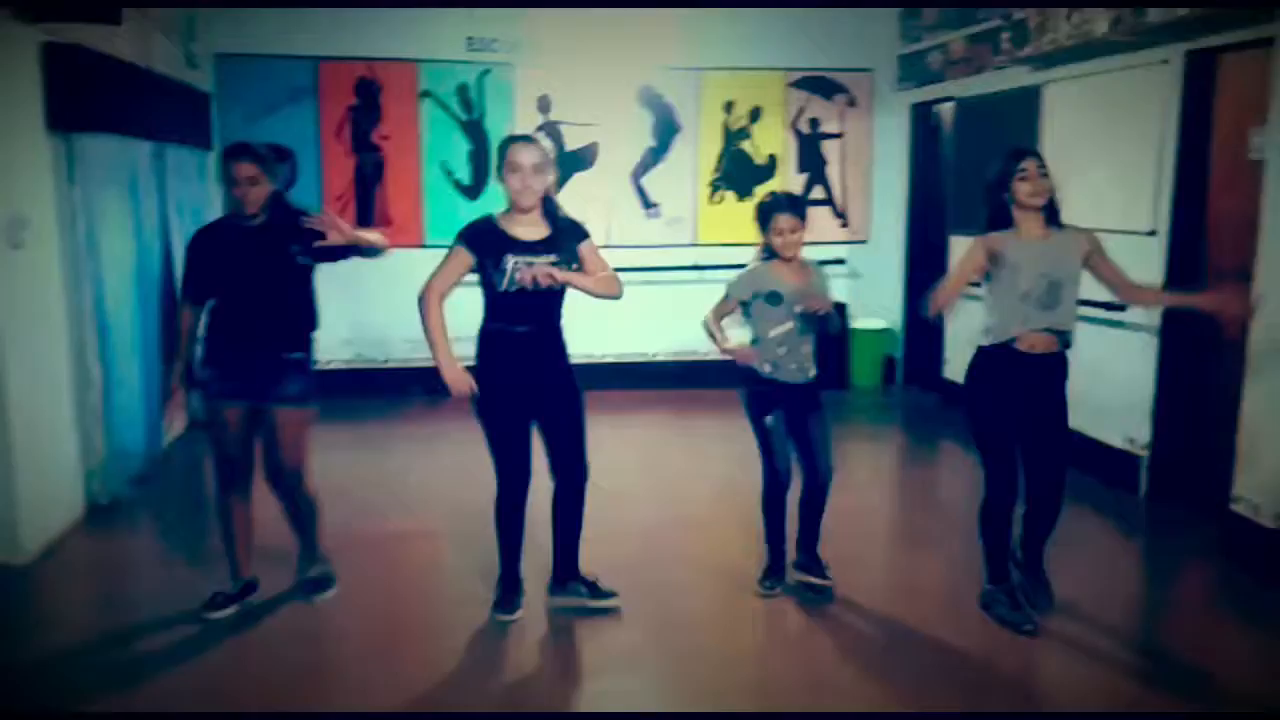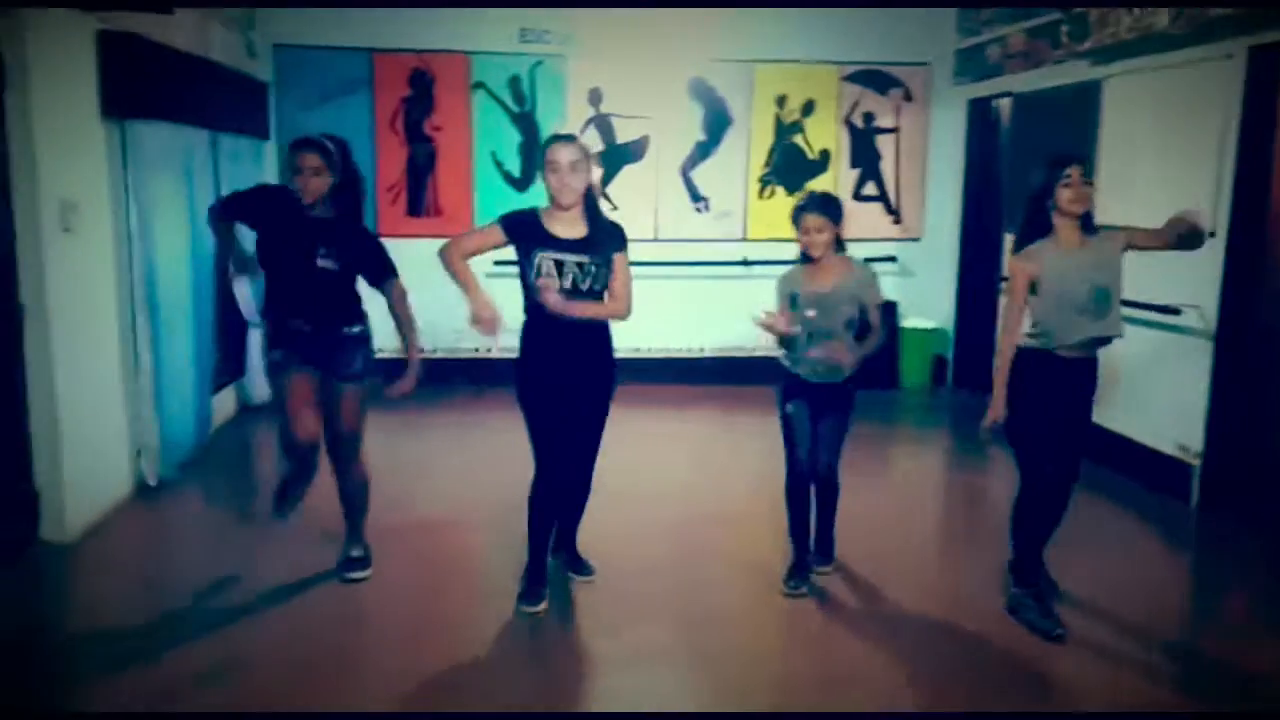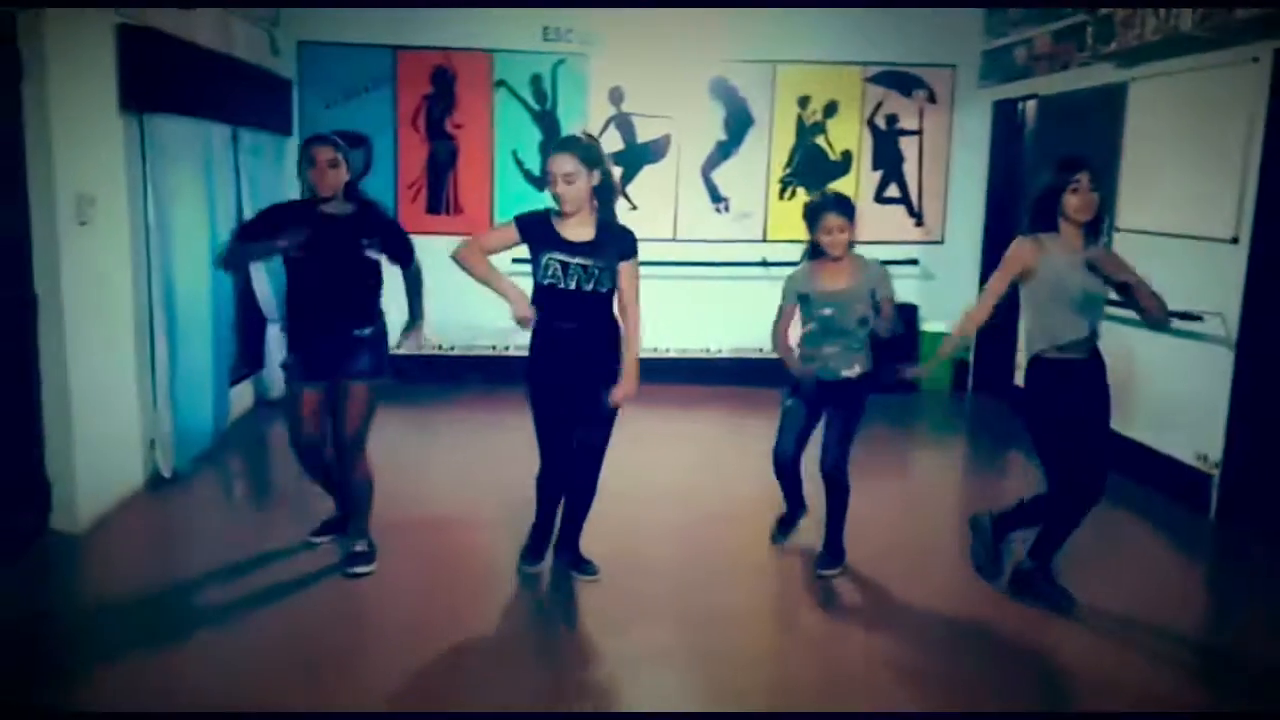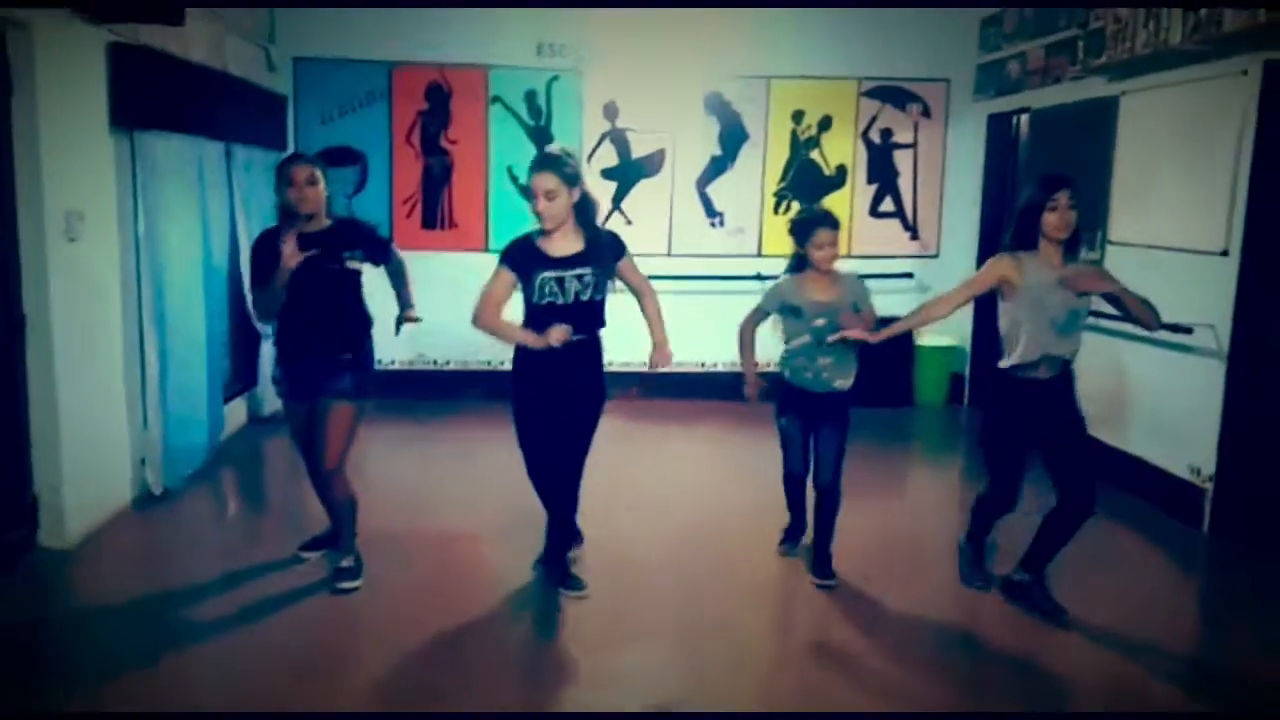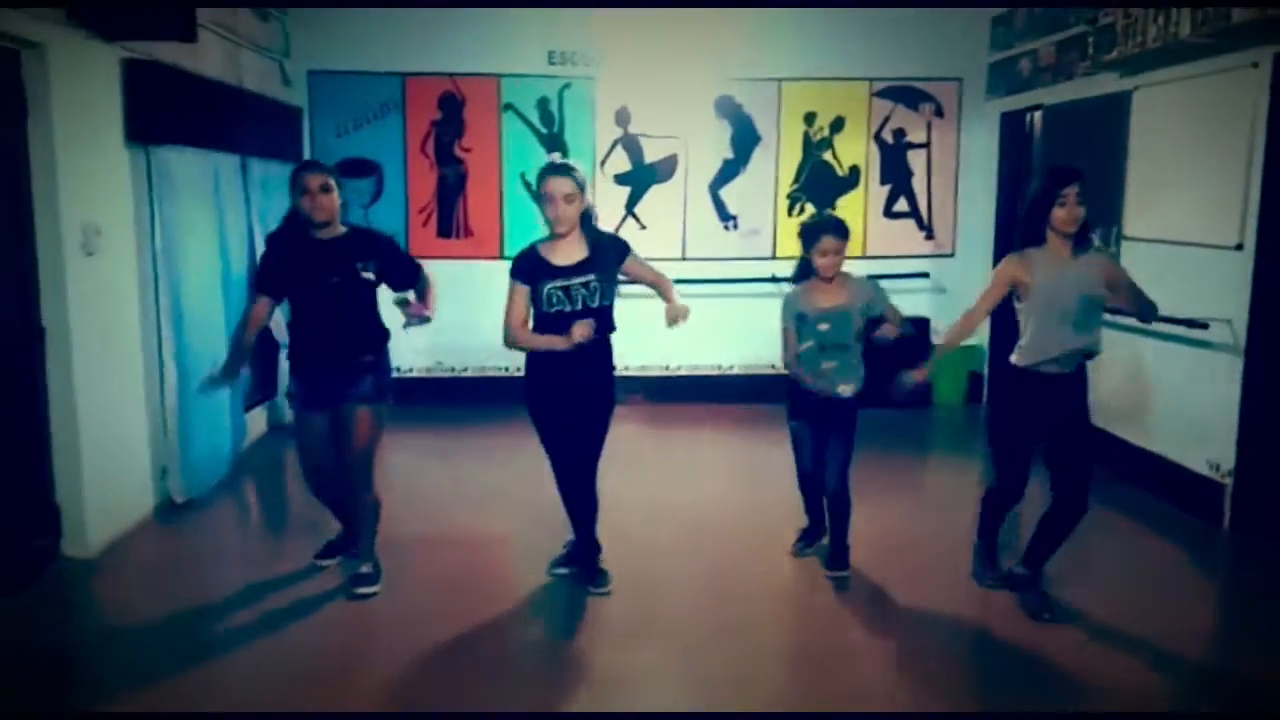
dt=0.2s
person 1, frame 1
left shoulder: (1078, 243)
right shoulder: (990, 247)
left elbow: (1129, 291)
right elbow: (938, 304)
left wrist: (1206, 300)
right wrist: (960, 276)
left hip: (1048, 374)
right hip: (997, 372)
left knee: (1048, 484)
right knee: (1002, 482)
left ankle: (1031, 561)
right ankle: (997, 584)
person 1, frame 2
left shoulder: (1111, 242)
right shoulder: (1031, 257)
left elbow: (1182, 241)
right elbow: (1009, 330)
left wrist: (1184, 228)
right wrist: (1000, 397)
left hip: (1079, 375)
right hip: (1035, 374)
left knee: (1060, 481)
right knee: (1038, 483)
left ankle: (1030, 565)
right ankle: (1022, 589)
person 1, frame 3
left shoulder: (1105, 257)
right shoulder: (1031, 248)
left elbow: (1160, 317)
right elbow: (985, 305)
left wrist: (1129, 279)
right wrist: (939, 357)
left hip: (1091, 376)
right hip: (1050, 377)
left knee: (1090, 486)
right knee: (1071, 491)
left ankle: (1033, 569)
right ankle: (994, 527)
person 1, frame 4
left shoulder: (1088, 274)
right shoulder: (1009, 266)
left elbow: (1150, 320)
right elbow: (946, 304)
left wrist: (1112, 290)
right wrist: (884, 333)
left hip: (1059, 395)
right hip: (1014, 393)
left knee: (1080, 498)
right knee: (1004, 495)
left ankle: (1027, 578)
right ankle: (972, 549)
person 1, frame 5
left shoulder: (1101, 264)
right shoulder: (1020, 265)
left elbow: (1149, 311)
right elbow: (973, 318)
left wrist: (1131, 301)
right wrist: (930, 364)
left hip: (1071, 389)
right hip: (1023, 388)
left knee: (1074, 497)
right knee: (1010, 486)
left ankle: (1027, 573)
right ankle: (985, 548)
person 2, frame 1
left shoulder: (570, 232)
right shoulder: (482, 234)
left elbow: (612, 287)
right elbow: (431, 295)
left wrist: (555, 273)
right wrist: (446, 360)
left hip: (553, 365)
right hip: (499, 367)
left knee: (573, 472)
right knee: (514, 478)
left ankle: (567, 577)
right ankle: (509, 580)
person 2, frame 2
left shoulder: (609, 235)
right shoulder: (523, 225)
left elbow: (620, 306)
right elbow: (451, 251)
left wrist: (567, 304)
right wrist: (477, 299)
left hip: (592, 362)
right hip: (539, 360)
left knee: (582, 464)
right knee: (551, 467)
left ankle: (565, 545)
right ankle: (535, 571)
person 2, frame 3
left shoulder: (618, 238)
right shoulder: (534, 224)
left elbow: (629, 312)
right elbow: (466, 252)
left wrist: (628, 373)
right wrist: (512, 295)
left hip: (600, 358)
right hip: (549, 356)
left knee: (588, 460)
right knee: (554, 458)
left ankle: (568, 543)
right ankle: (539, 536)
person 2, frame 4
left shoulder: (605, 245)
right shoulder: (520, 252)
left elbow: (642, 290)
right elbow: (484, 316)
left wrist: (658, 337)
right wrist: (536, 340)
left hip: (583, 372)
right hip: (532, 375)
left knee: (567, 468)
right knee: (540, 466)
left ankle: (556, 553)
right ankle: (564, 535)
person 2, frame 5
left shoulder: (610, 249)
right shoulder: (527, 263)
left elbow: (662, 281)
right elbow: (512, 335)
left wrist: (673, 302)
right wrist: (565, 342)
left hip: (595, 375)
right hip: (546, 377)
left knee: (582, 467)
right knee: (565, 466)
left ankle: (585, 552)
right ankle: (583, 543)
person 3, frame 1
left shoulder: (299, 229)
right shoulder: (209, 241)
left elbow: (377, 246)
right elbow: (190, 309)
left wrist: (346, 235)
right wrist: (177, 375)
left hip: (286, 366)
right hip: (227, 369)
left knee: (286, 474)
right knee: (231, 478)
left ankle: (314, 560)
right ankle: (240, 579)
person 3, frame 2
left shoulder: (352, 234)
right shoulder: (272, 204)
left elbow: (395, 294)
right elbow: (221, 211)
left wrist: (412, 360)
right wrist: (234, 252)
left hip: (345, 345)
right hip: (291, 343)
left knee: (346, 450)
right knee: (302, 437)
left ankle: (356, 543)
right ankle: (297, 474)
person 3, frame 3
left shoulder: (374, 221)
right shoulder: (282, 218)
left elbow: (409, 265)
right elbow: (228, 259)
left wrist: (416, 319)
right wrist: (268, 247)
left hip: (359, 346)
right hip: (305, 347)
left knee: (349, 449)
right knee: (309, 449)
left ankle: (360, 536)
right ankle: (343, 511)
person 3, frame 4
left shoulder: (353, 234)
right shoulder: (269, 245)
left elbow: (392, 257)
right elbow: (266, 311)
left wrist: (405, 303)
right wrist: (284, 270)
left hip: (345, 364)
right hip: (294, 363)
left knee: (329, 466)
right knee: (313, 460)
left ankle: (348, 551)
right ankle: (338, 528)
person 3, frame 5
left shoulder: (372, 244)
right shoulder: (284, 251)
left elbow: (419, 279)
right elbow: (259, 310)
left wrist: (423, 306)
right wrist: (234, 364)
left hip: (364, 372)
right hip: (309, 375)
left knee: (356, 472)
right knee: (318, 474)
left ankle: (364, 559)
right ankle: (351, 527)
person 4, frame 1
left shoulder: (813, 275)
right shoulder: (752, 277)
left elbow: (829, 326)
right elbow: (712, 320)
left wrist: (826, 312)
right wrist: (729, 347)
left hip: (805, 386)
right hip: (765, 386)
left knee: (821, 470)
right knee: (779, 473)
left ankle: (807, 554)
right ankle: (774, 560)
person 4, frame 2
left shoulder: (859, 276)
right shoulder: (789, 279)
left elbow: (877, 330)
right elbow: (779, 329)
left wrist: (855, 351)
right wrist: (776, 327)
left hip: (836, 385)
right hip: (797, 383)
left knee: (824, 467)
right knee: (799, 467)
left ankle: (824, 545)
right ankle: (800, 557)
person 4, frame 3
left shoulder: (873, 272)
right shoulder: (800, 279)
left elbow: (891, 322)
right elbow: (780, 326)
left wrist: (885, 329)
right wrist: (791, 359)
left hip: (850, 383)
right hip: (808, 380)
left knee: (834, 465)
right knee: (784, 455)
left ankle: (834, 545)
right ankle: (794, 509)
person 4, frame 4
left shoulder: (852, 285)
right shoulder: (783, 290)
left elbow: (872, 329)
right elbow: (746, 328)
left wrist: (860, 331)
right wrist: (750, 376)
left hip: (834, 396)
right hip: (793, 393)
left knee: (827, 478)
right knee: (794, 470)
left ankle: (821, 554)
right ankle: (796, 525)
person 4, frame 5
left shoulder: (863, 290)
right shoulder: (795, 299)
left elbow: (900, 324)
right elbow: (789, 353)
left wrist: (894, 328)
right wrist: (804, 379)
left hip: (842, 402)
right hip: (803, 399)
left knee: (834, 482)
right knee: (807, 476)
left ankle: (838, 547)
right ankle: (815, 525)
